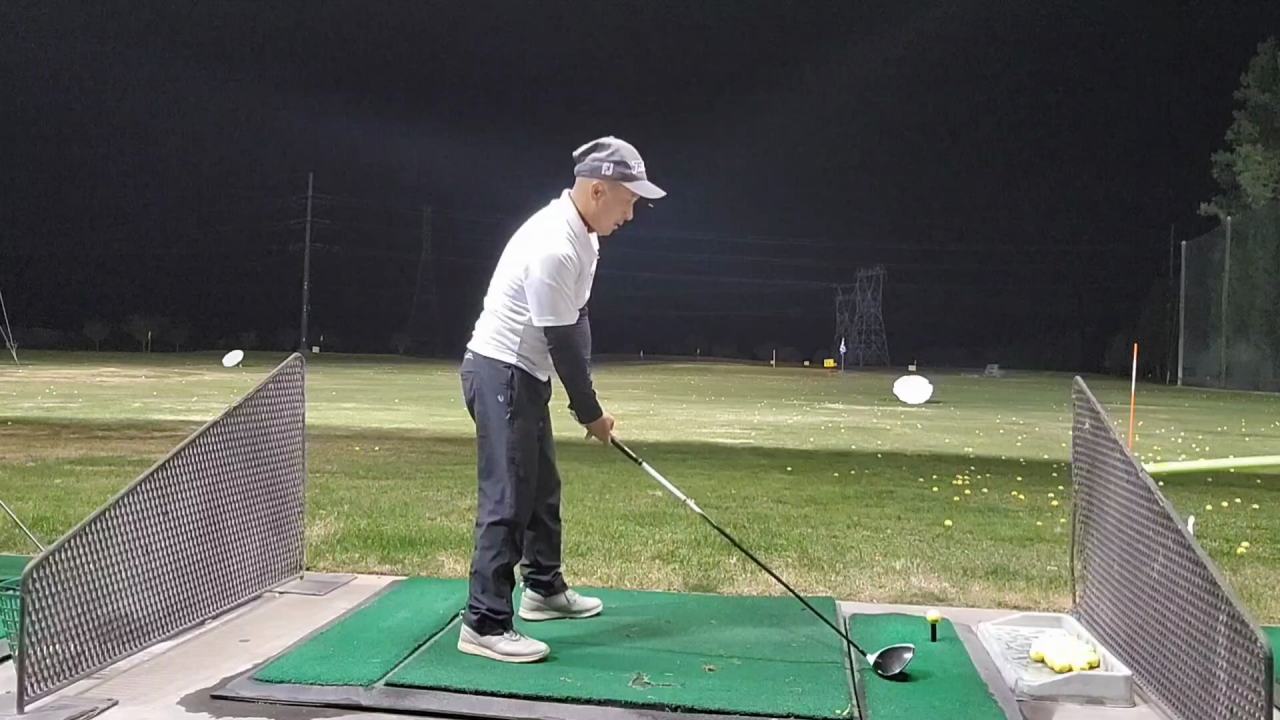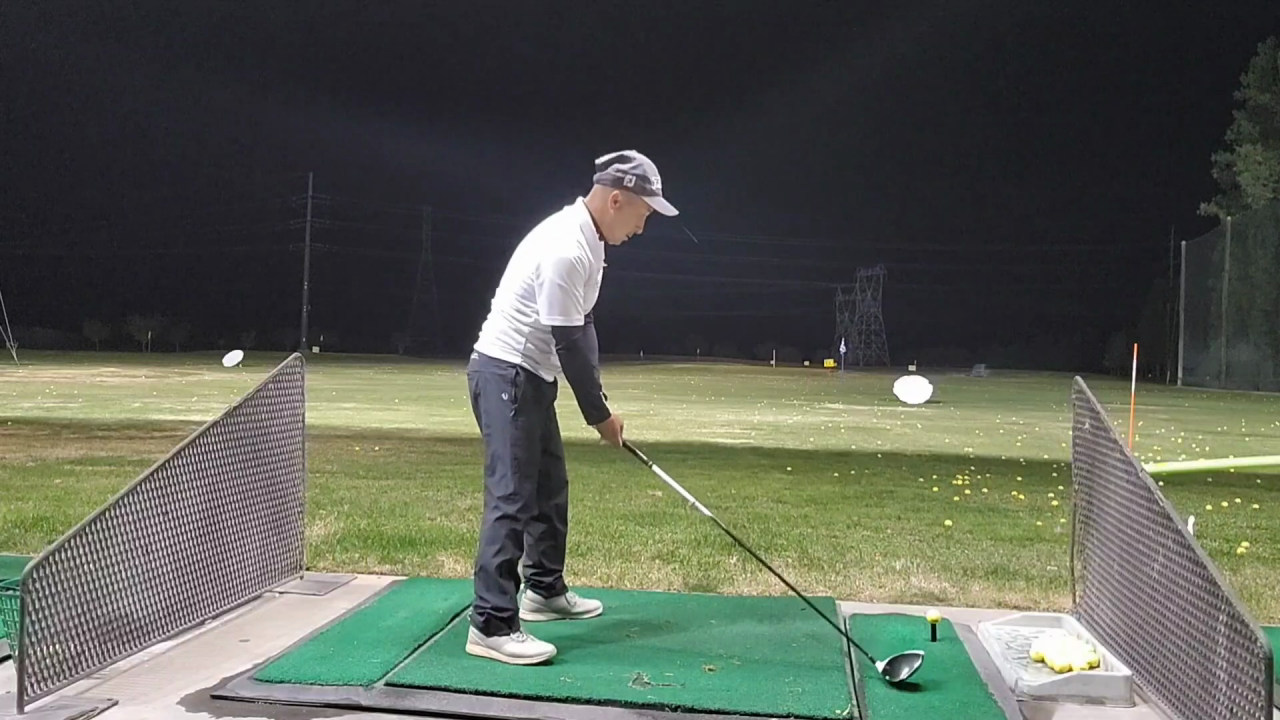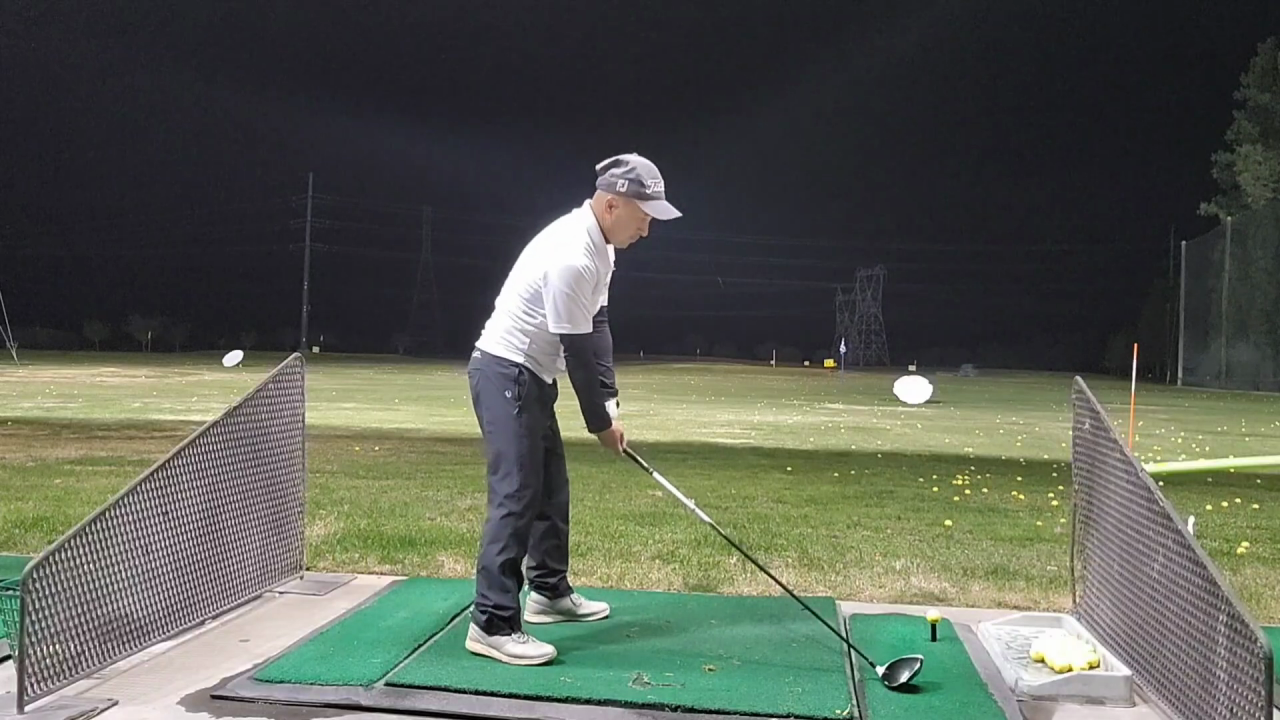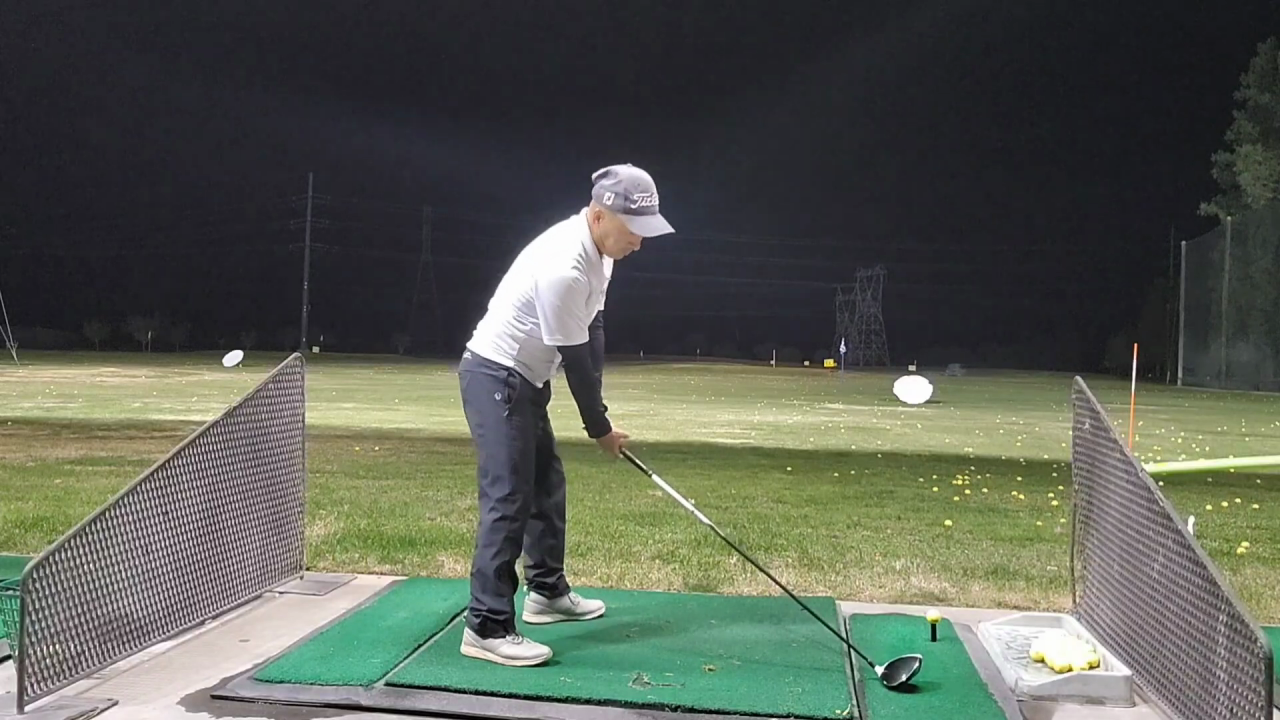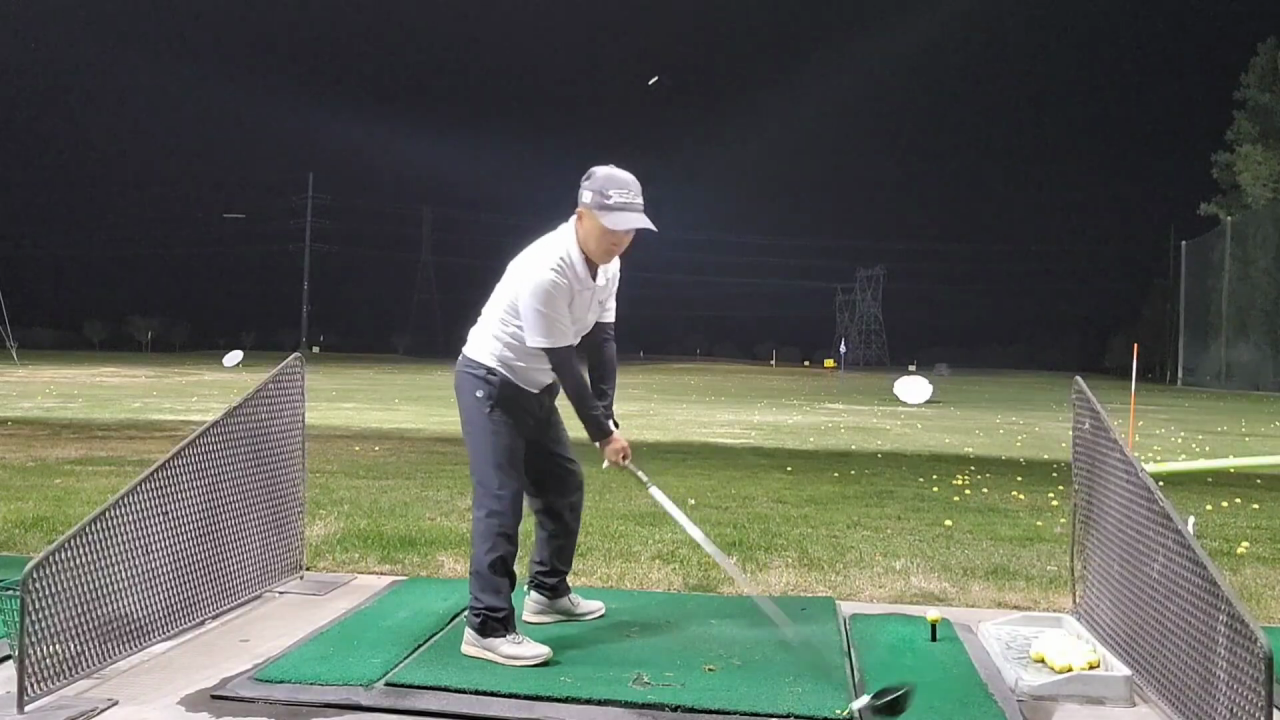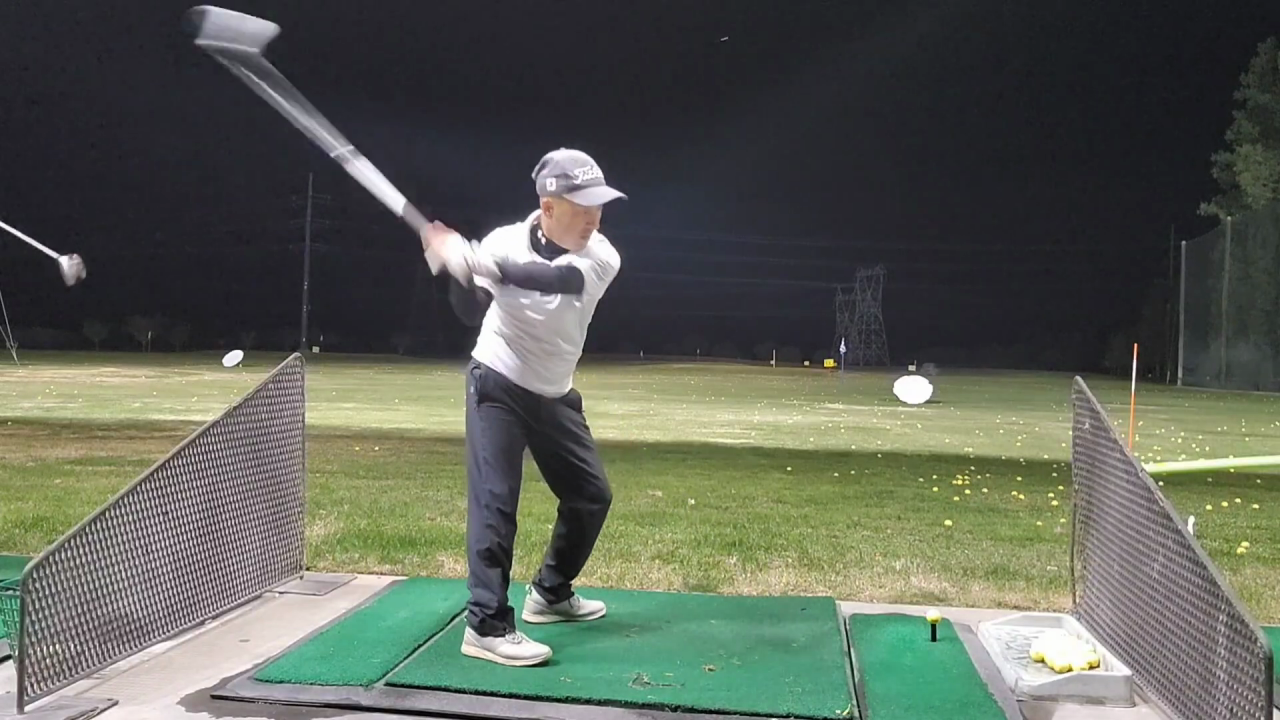
dt=0.5s
person 1, frame 1
left shoulder: (580, 235)
right shoulder: (553, 247)
left elbow: (576, 324)
right elbow: (561, 341)
left wrist: (587, 399)
right wrist: (589, 412)
left hip: (525, 374)
right hip: (501, 374)
left knee: (541, 486)
right knee: (508, 496)
left ankle: (544, 589)
right ankle: (484, 623)
person 1, frame 2
left shoulder: (587, 240)
right shoulder: (565, 250)
left elbow: (582, 328)
right elbow: (568, 342)
left wrist: (598, 398)
right wrist: (598, 414)
left hip: (530, 375)
right hip: (505, 373)
left knee: (550, 486)
right knee: (512, 495)
left ankle: (543, 590)
right ankle: (491, 624)
person 1, frame 3
left shoulder: (595, 243)
right shoulder: (571, 257)
left elbow: (595, 328)
right elbow: (578, 350)
left wrist: (609, 400)
right wrist: (599, 423)
left hip: (529, 375)
right hip: (505, 373)
left knee: (551, 487)
right knee: (516, 493)
left ankle: (549, 592)
right ankle: (493, 623)
person 1, frame 4
left shoulder: (596, 248)
right shoulder: (563, 268)
left elbow: (592, 334)
right elbow: (575, 358)
left wrist: (600, 414)
right wrist: (600, 427)
left hip: (524, 378)
right hip: (495, 376)
left knee: (547, 484)
right knee: (507, 498)
left ankle: (547, 591)
right ankle: (486, 627)
person 1, frame 5
left shoulder: (605, 264)
right shoulder: (546, 271)
left elbow: (600, 343)
right elbow: (563, 363)
left wrist: (607, 416)
right wrist: (601, 433)
left hip: (532, 386)
right hip: (490, 380)
left knee: (563, 484)
right knee: (500, 497)
left ankle: (548, 591)
right ankle: (487, 626)
person 1, frame 6
left shoulder: (602, 259)
right shoulder: (503, 240)
left elbow: (549, 279)
right elbow: (471, 310)
left wrist: (479, 264)
right wrist: (457, 265)
left hip: (555, 395)
right hip: (496, 384)
left knee: (591, 495)
right knee: (495, 500)
left ankle: (550, 593)
right ankle: (486, 626)
